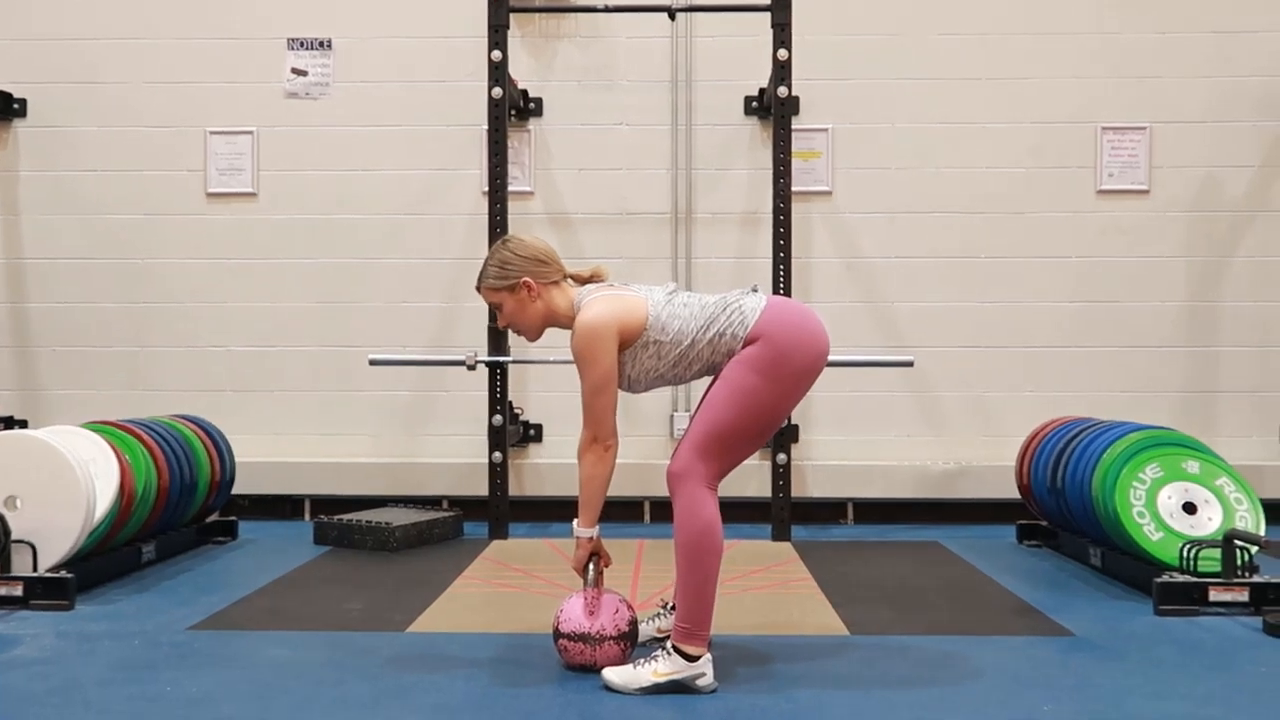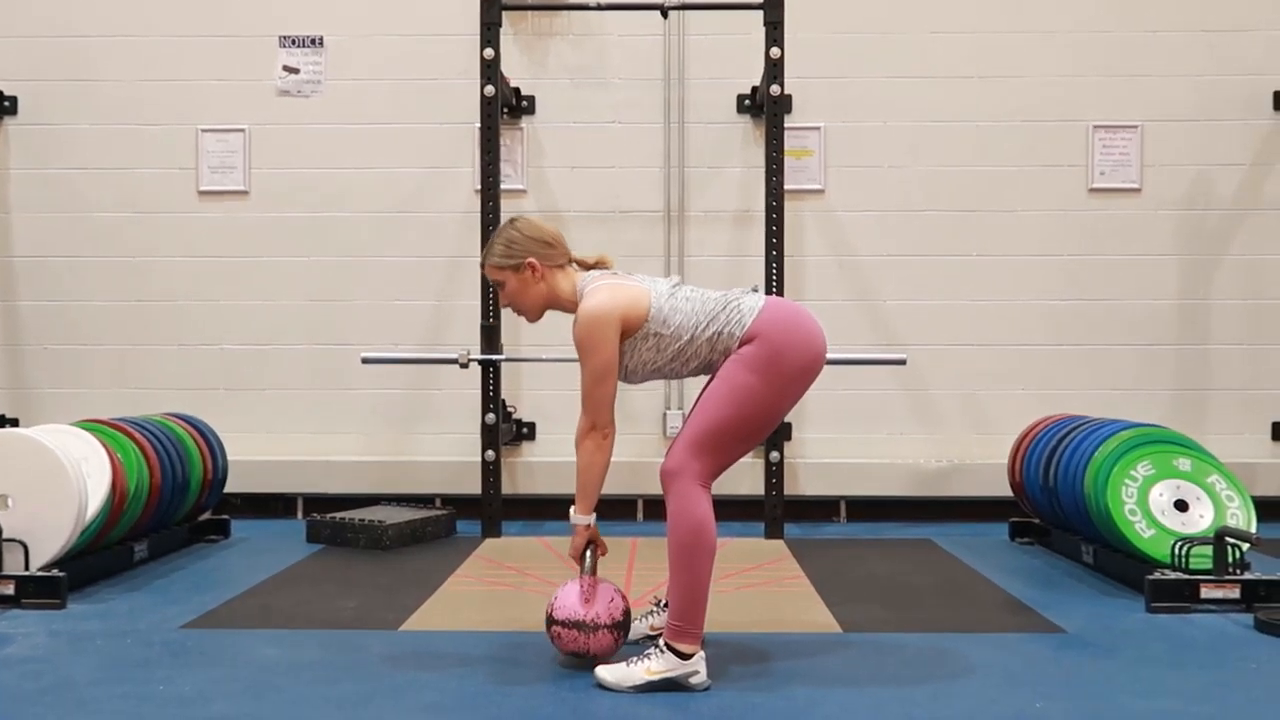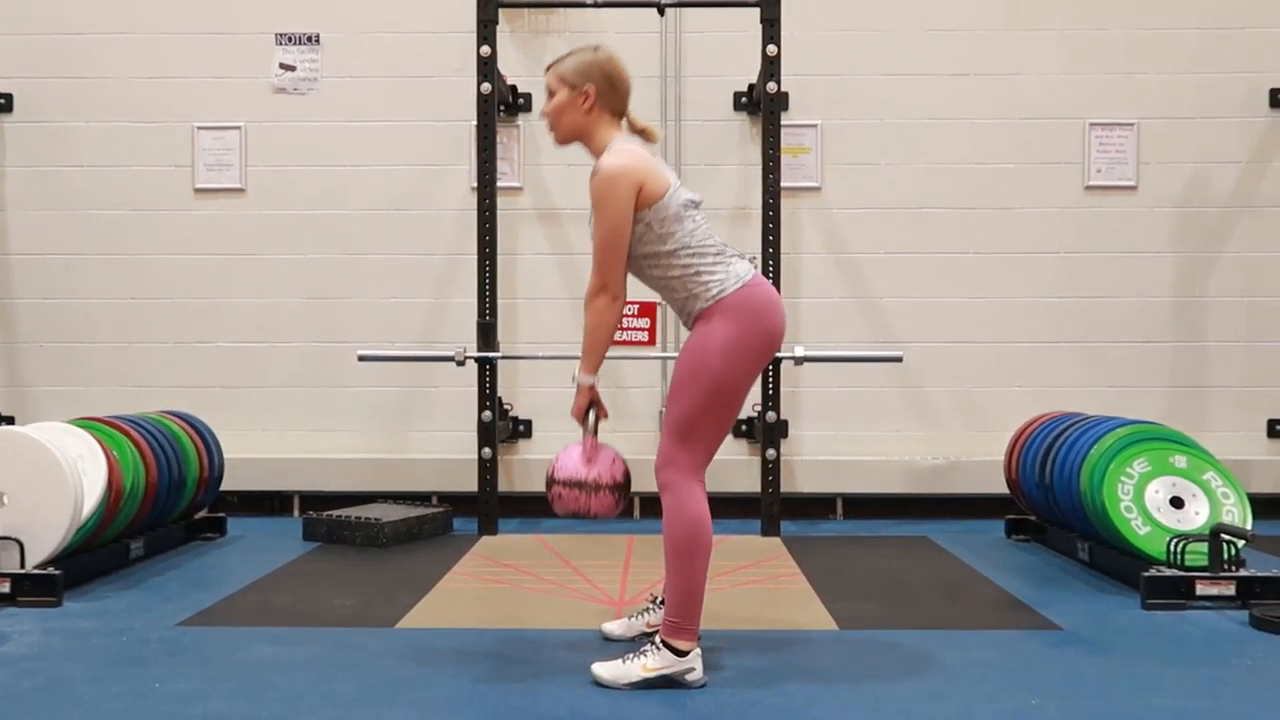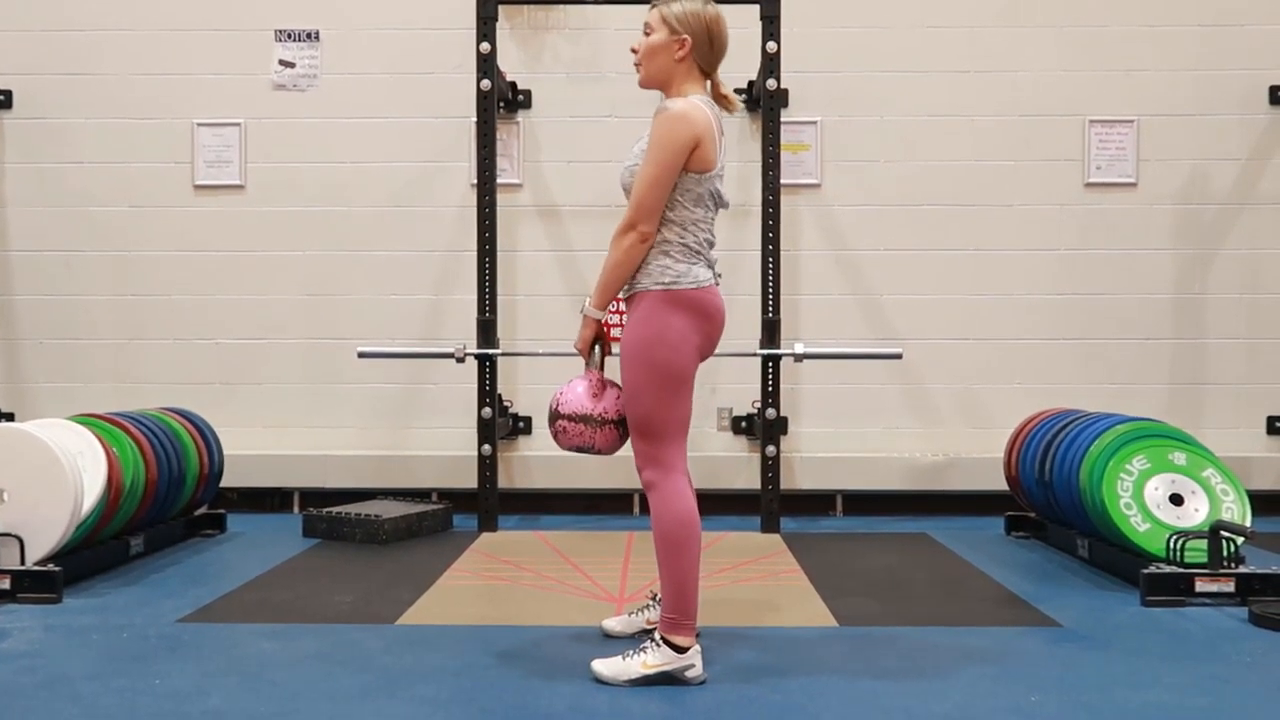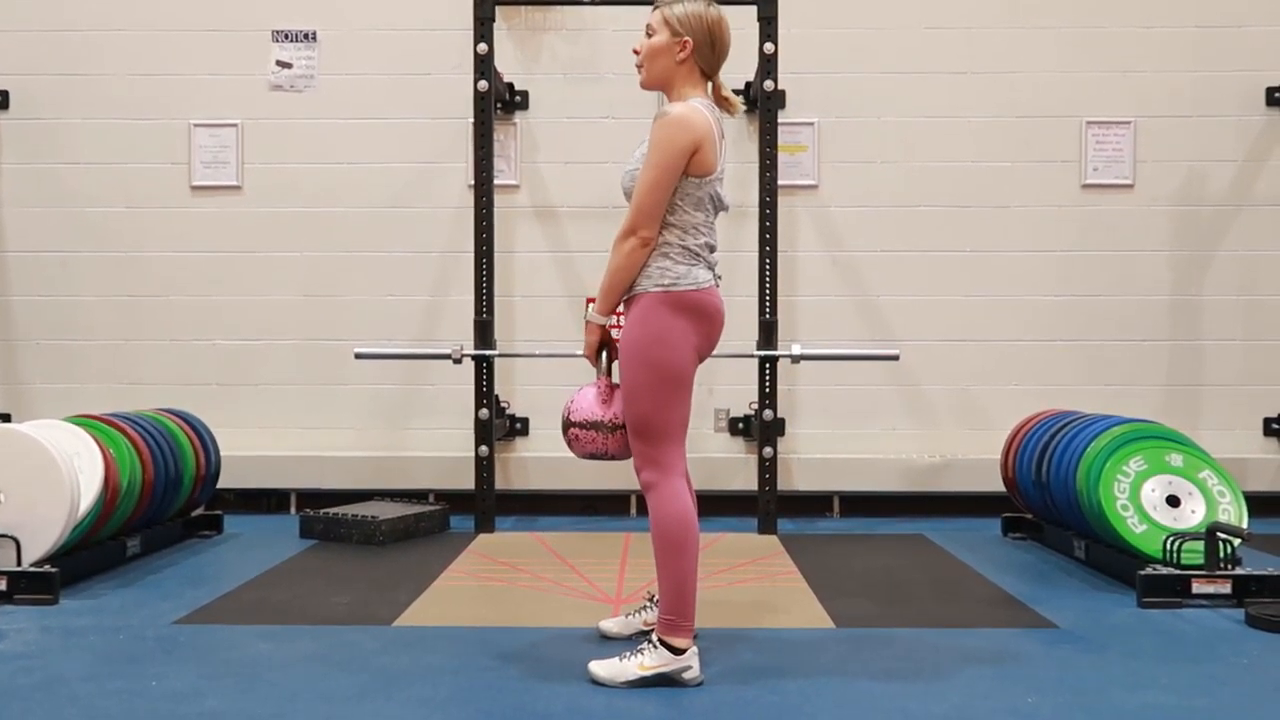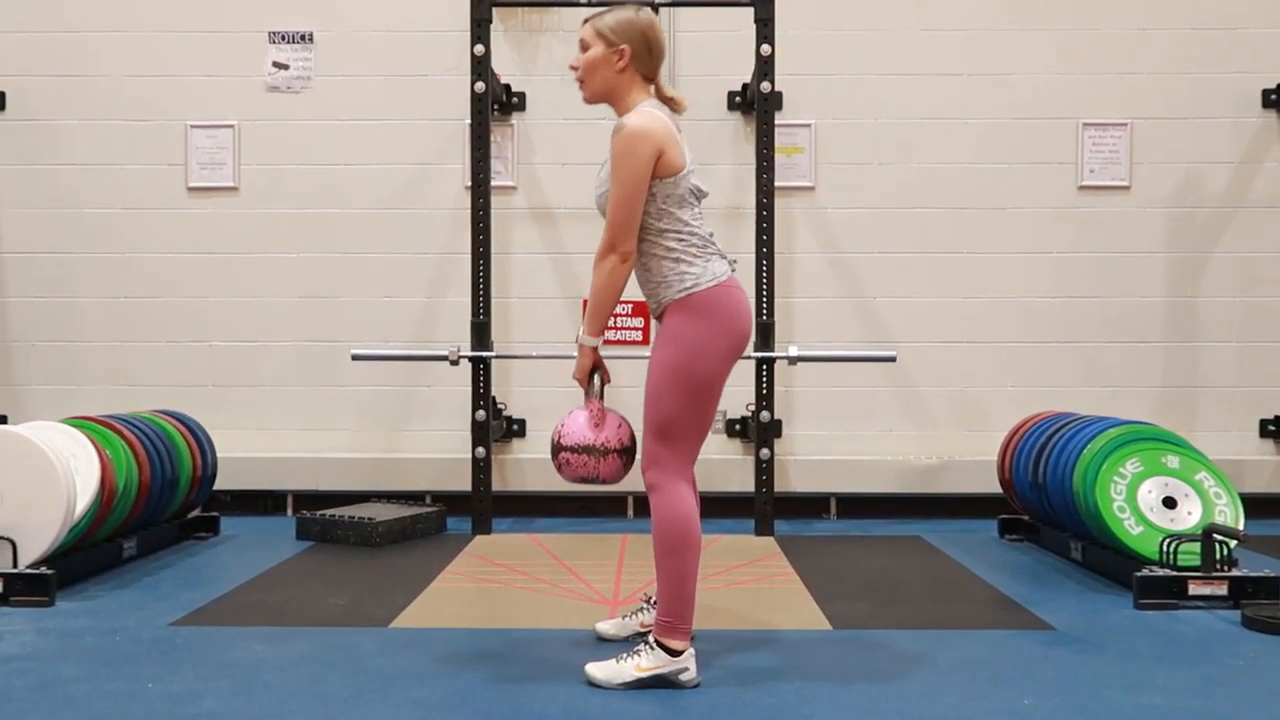
dt=0.4s
person 1, frame 1
left shoulder: (592, 322)
right shoulder: (595, 304)
left elbow: (600, 443)
right elbow: (596, 439)
left wrist: (585, 531)
right wrist: (589, 528)
left hip: (783, 340)
right hip: (779, 335)
left knee: (691, 477)
right knee: (692, 474)
left ankle: (689, 656)
right ankle: (685, 610)
person 1, frame 2
left shoulder: (595, 310)
right shoulder: (598, 291)
left elbow: (597, 430)
right elbow: (594, 427)
left wrist: (582, 519)
right wrist: (585, 515)
left hip: (780, 342)
right hip: (777, 337)
left knee: (684, 475)
right knee: (685, 472)
left ankle: (682, 653)
right ankle: (678, 610)
person 1, frame 3
left shoulder: (615, 168)
right shoulder: (624, 158)
left elbow: (605, 291)
right elbow: (609, 287)
left wrist: (585, 380)
right wrist: (590, 378)
left hip: (736, 315)
right hip: (739, 310)
left knee: (677, 472)
right knee: (680, 466)
left ankle: (678, 649)
right ankle: (673, 606)
person 1, frame 4
left shoulder: (680, 113)
right shoulder: (694, 115)
left elbow: (638, 230)
left wrist: (593, 312)
right wrist: (610, 309)
left hip: (667, 305)
right hip: (683, 302)
left knee: (661, 470)
right knee: (663, 464)
left ankle: (678, 646)
right ankle: (673, 604)
person 1, frame 5
left shoulder: (680, 119)
right shoulder: (696, 118)
left elbow: (639, 235)
left wrist: (597, 316)
right wrist: (614, 313)
left hip: (665, 308)
right hip: (681, 304)
left knee: (659, 471)
right knee: (662, 466)
left ankle: (675, 646)
right ankle: (670, 605)
person 1, frame 6
left shoulder: (635, 127)
right shoulder: (649, 123)
left elbow: (616, 252)
right elbow: (633, 246)
left wrist: (588, 340)
right wrist: (597, 337)
left hip: (698, 312)
right hip: (704, 307)
left knee: (665, 472)
right knee: (668, 468)
left ankle: (671, 649)
right ankle: (667, 607)
